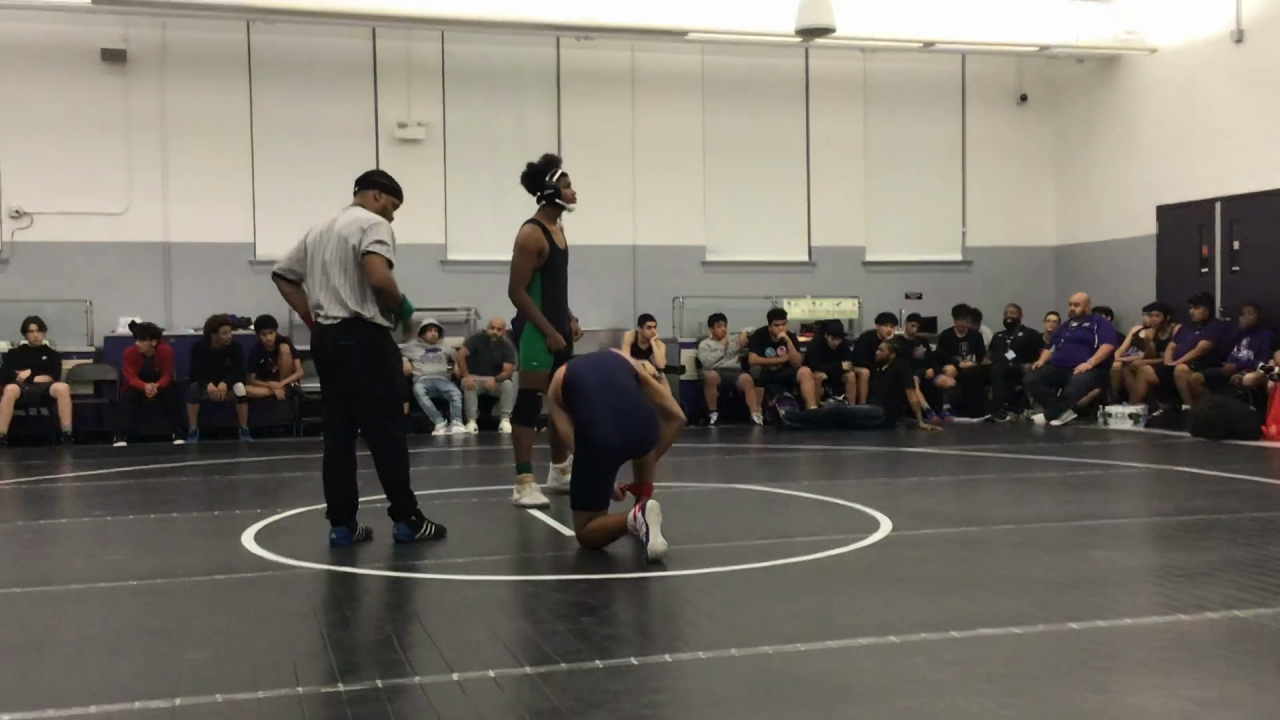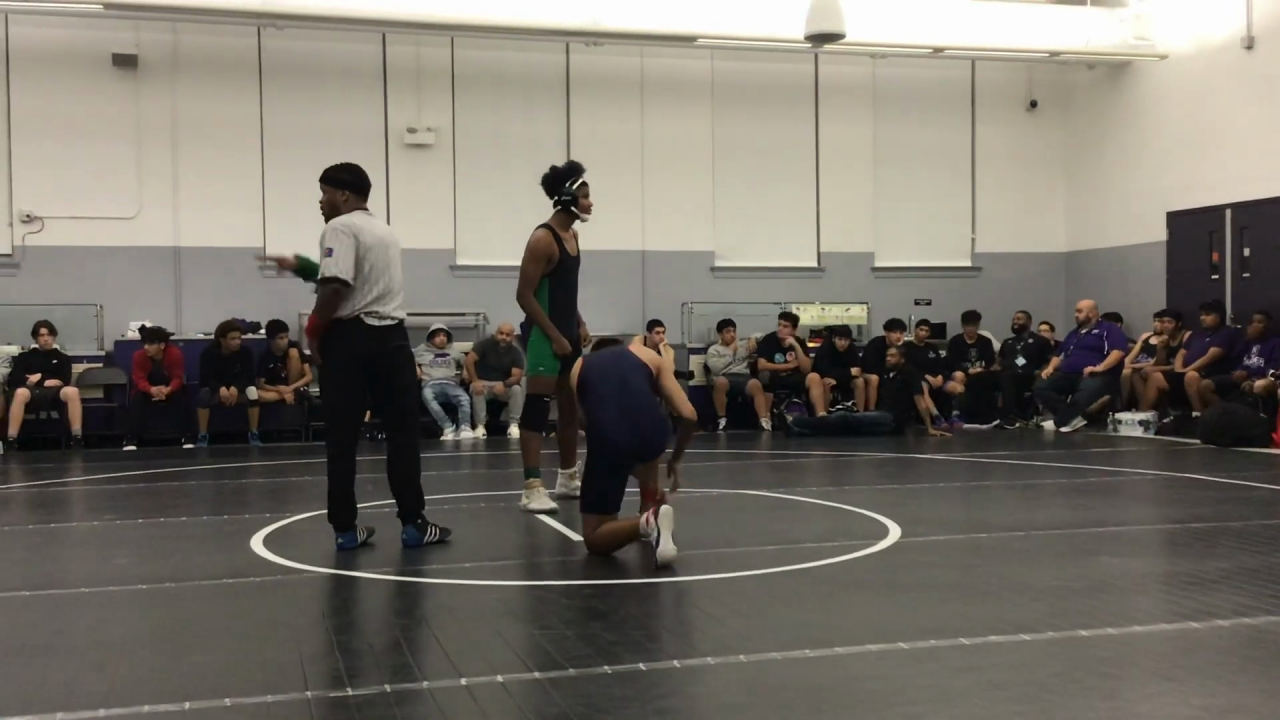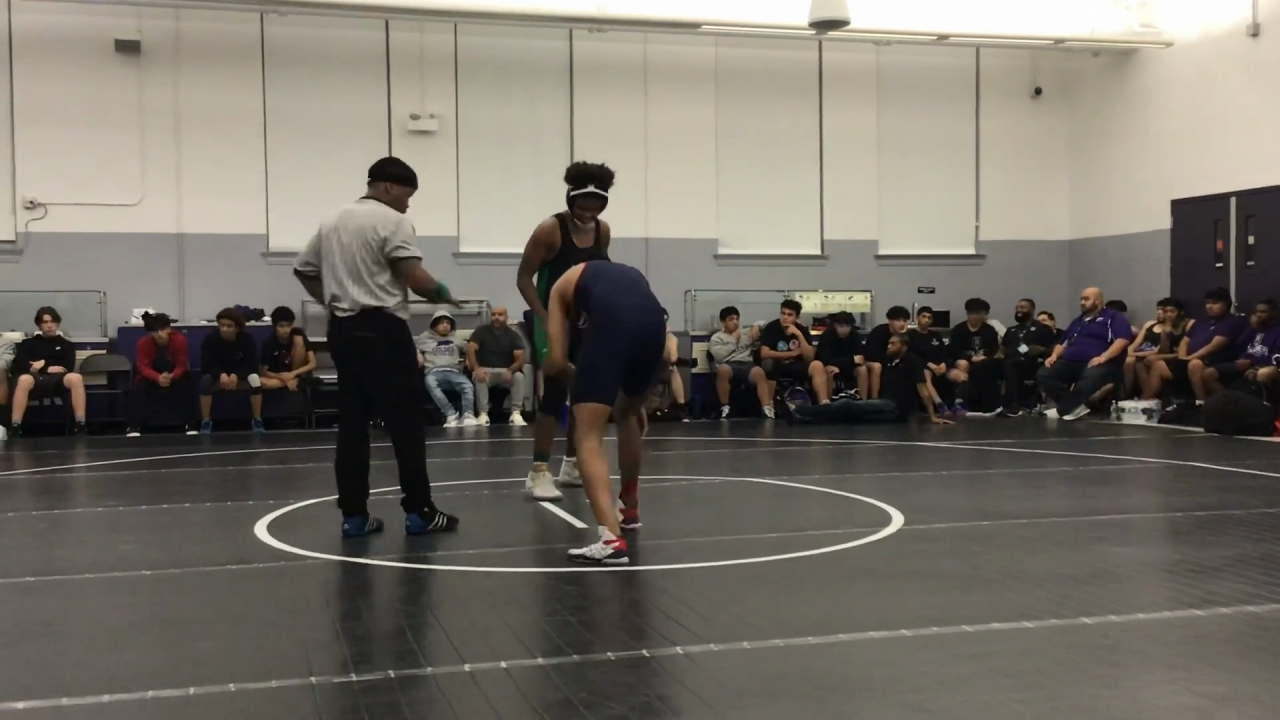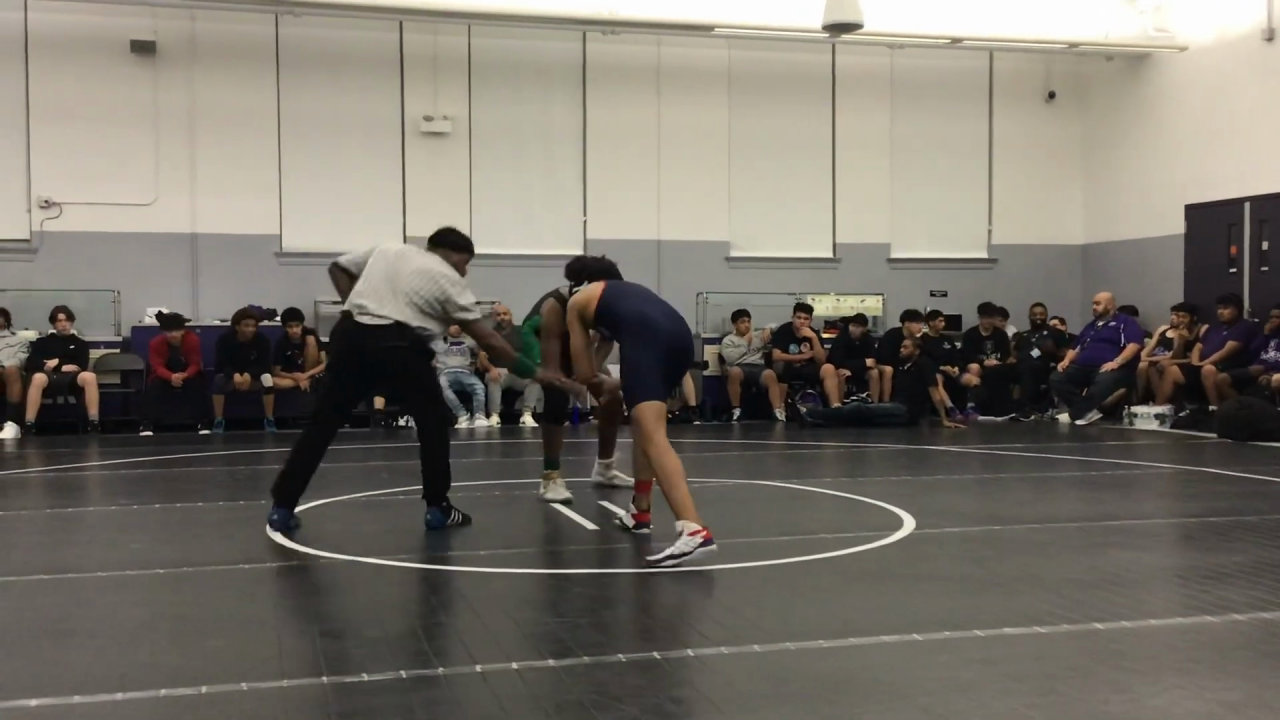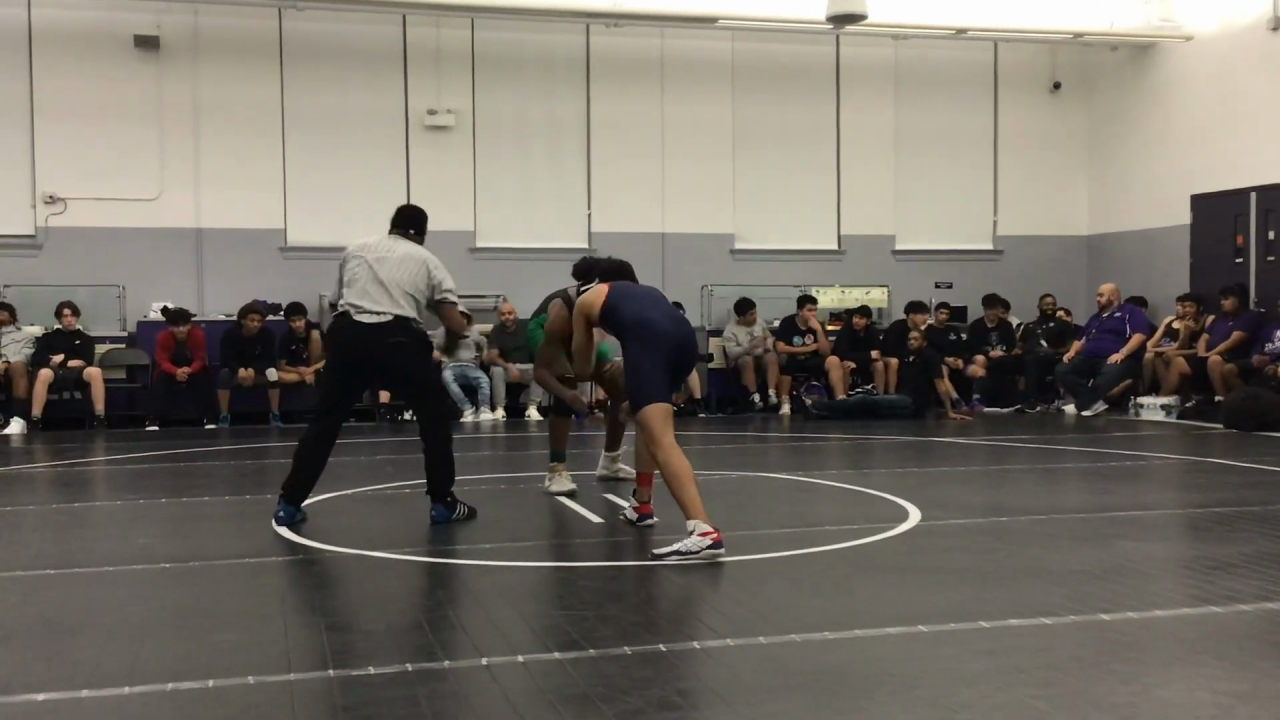
dt=1s
person 1, frame 1
left shoulder: (318, 230)
right shoulder: (372, 224)
left elbow: (282, 275)
right elbow: (379, 279)
left wrist: (312, 318)
right wrist: (402, 309)
left hip: (326, 338)
right hip: (363, 338)
left knee: (338, 433)
right knee: (386, 431)
left ankle: (342, 523)
right ankle: (406, 519)
person 1, frame 2
left shoulder: (341, 227)
right shoulder: (386, 232)
left elbow: (337, 284)
left wrist: (315, 327)
right wrist: (300, 265)
left hip: (348, 339)
right hip: (392, 338)
left knee: (342, 438)
right knee: (402, 432)
left ankle: (345, 528)
right ankle: (413, 523)
person 1, frame 3
left shoulder: (331, 223)
right shoulder: (392, 222)
left elbow: (304, 270)
right elbow: (417, 281)
right wrist: (444, 292)
left hip: (343, 329)
right hip: (382, 329)
left knee: (353, 423)
right knee: (405, 422)
left ankle: (354, 514)
right ankle: (419, 510)
person 1, frame 4
left shoulder: (386, 251)
right shoulder: (448, 279)
left elbow: (339, 268)
right elbow: (487, 338)
right wrist: (530, 371)
left hip: (352, 335)
right hip: (398, 342)
left knee: (325, 420)
right knee: (434, 421)
left ankle: (282, 507)
right ankle: (438, 507)
person 1, frame 5
left shoulder: (356, 249)
right shoulder: (428, 261)
left elbow: (343, 295)
right elbow: (455, 324)
right wrist: (449, 345)
left hip: (349, 333)
right hip: (399, 339)
left knee: (327, 419)
right knee: (437, 414)
left ankle: (289, 505)
right ankle: (443, 503)
person 2, frame 1
left shoulder: (557, 227)
right shoulder: (531, 234)
right elbow: (517, 292)
left wrist: (569, 319)
right wrist: (548, 332)
left hip: (558, 327)
right hip: (536, 331)
right knee: (529, 402)
left ankle: (560, 472)
right ankle: (524, 483)
person 2, frame 2
left shoulder: (573, 235)
right shoulder: (543, 239)
right elbow: (525, 295)
left wrist: (579, 324)
right wrist: (554, 336)
left hip: (568, 332)
right hip: (545, 335)
left knee: (571, 407)
right knee: (537, 407)
left ankle: (568, 477)
right ankle: (532, 488)
person 2, frame 3
left shoulder: (602, 231)
right shoulder: (550, 230)
right elbow: (524, 277)
right wrist: (544, 319)
right hip: (553, 319)
right knee: (555, 391)
left ankle: (572, 466)
right ankle: (539, 472)
person 2, frame 4
right shoulder: (555, 308)
left elbow: (607, 339)
right elbow: (550, 370)
left wrist: (594, 367)
right wrist: (578, 389)
right hip: (539, 335)
left knee: (613, 399)
right knee: (557, 395)
left ankle: (604, 468)
right ankle: (550, 478)
person 2, frame 5
right shoulder: (563, 311)
right elbow: (540, 371)
left wrist: (624, 363)
right wrist: (566, 394)
right hip: (544, 330)
left knee: (622, 390)
right knee: (567, 387)
left ankle: (610, 462)
right ankle: (556, 471)
person 3, frame 1
left shoulder: (559, 380)
right shoulder: (625, 359)
left elbow: (575, 442)
right elbow: (676, 417)
left wrist: (607, 486)
right wrist: (652, 460)
left hip: (597, 436)
right hip: (643, 426)
left knee: (585, 534)
left ankle: (635, 518)
right ankle: (642, 508)
person 3, frame 2
left shoulder: (580, 367)
right shoulder: (648, 355)
right elbow: (688, 415)
right wrist: (675, 460)
left hip: (609, 439)
right hip: (653, 431)
left knee: (595, 540)
left ankle: (647, 522)
right ankle: (651, 513)
person 3, frame 3
left shoulder: (566, 283)
right shoulder: (632, 274)
left elbow: (557, 362)
right elbow: (663, 357)
right wrist: (638, 402)
left hip: (611, 324)
right hip: (653, 323)
left knee: (588, 437)
right knee: (628, 415)
left ankle: (611, 539)
right ankle: (629, 508)
person 3, frame 4
left shoulder: (578, 301)
right shoulder: (631, 291)
left elbow: (584, 374)
left wrist: (598, 379)
right wrist: (617, 385)
left hip: (645, 337)
right hip: (680, 333)
left knee: (653, 437)
right knee: (644, 423)
left ankle: (694, 530)
right ankle: (640, 512)
person 3, frame 5
left shoulder: (585, 300)
right shoulder: (646, 291)
left elbow: (582, 371)
right wrist: (635, 399)
left hip: (648, 340)
right hip: (684, 335)
left knee: (660, 441)
right knee: (647, 420)
left ankle: (704, 532)
right ankle: (641, 505)
